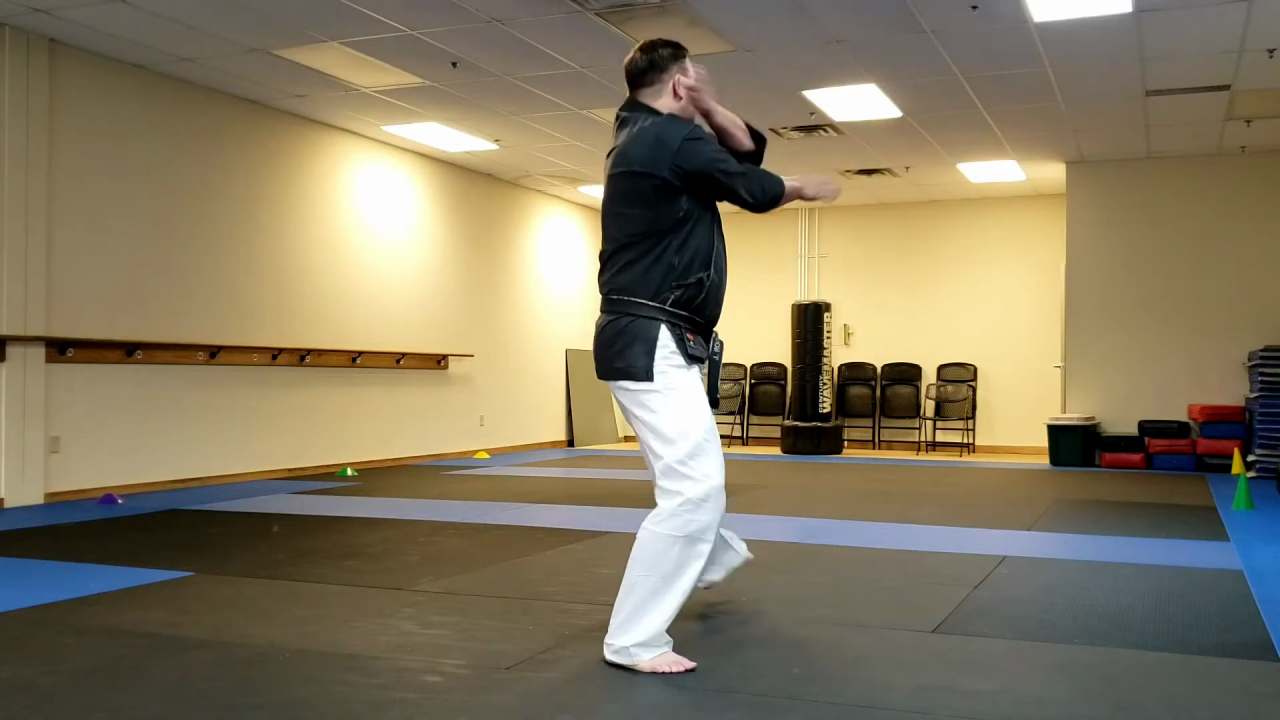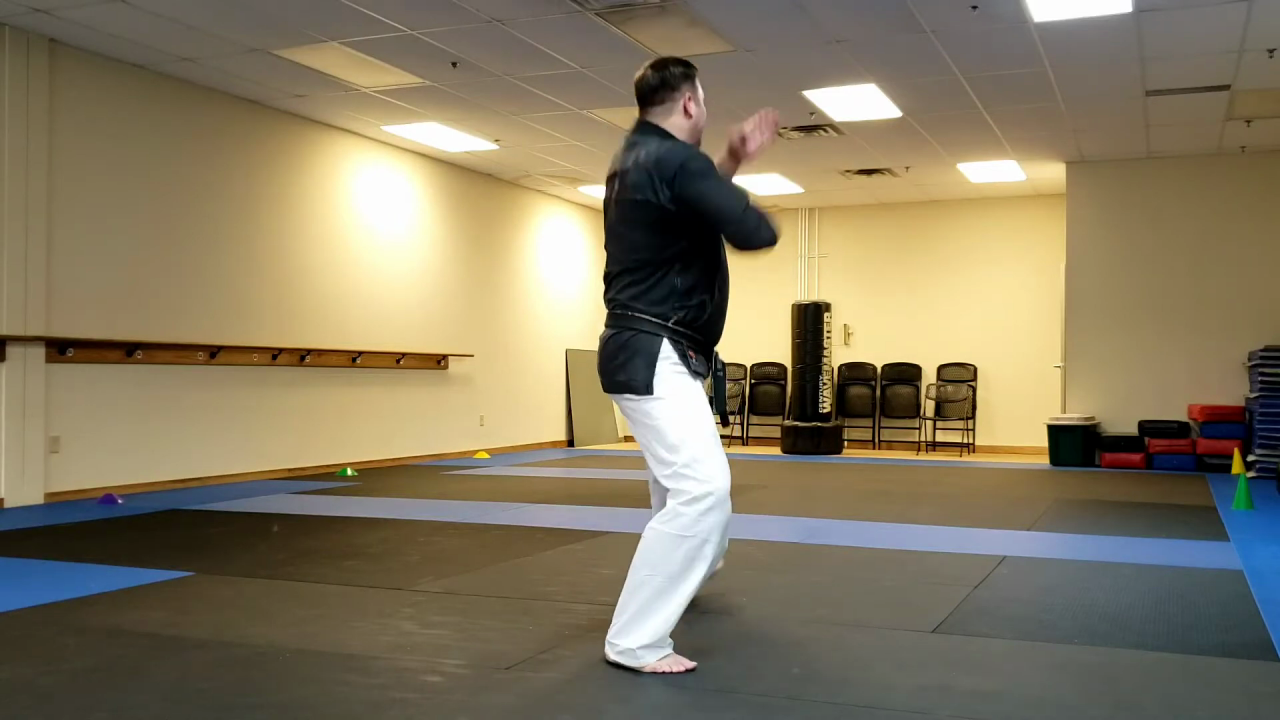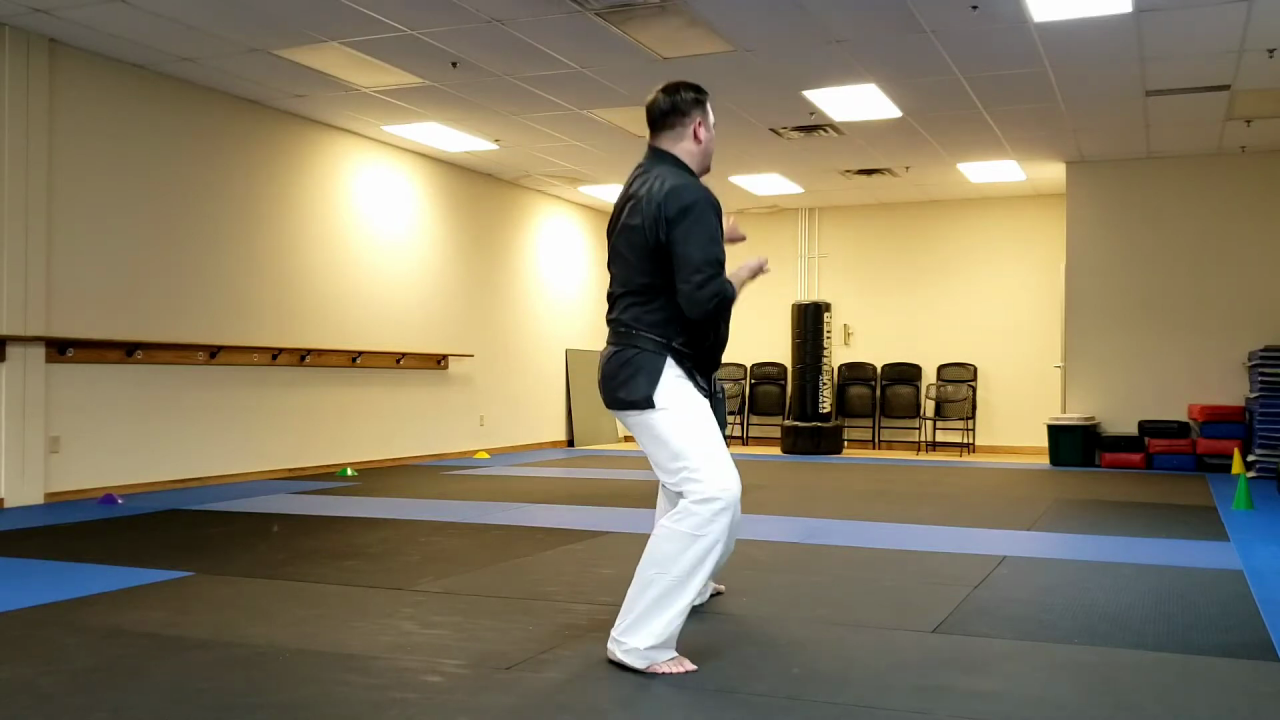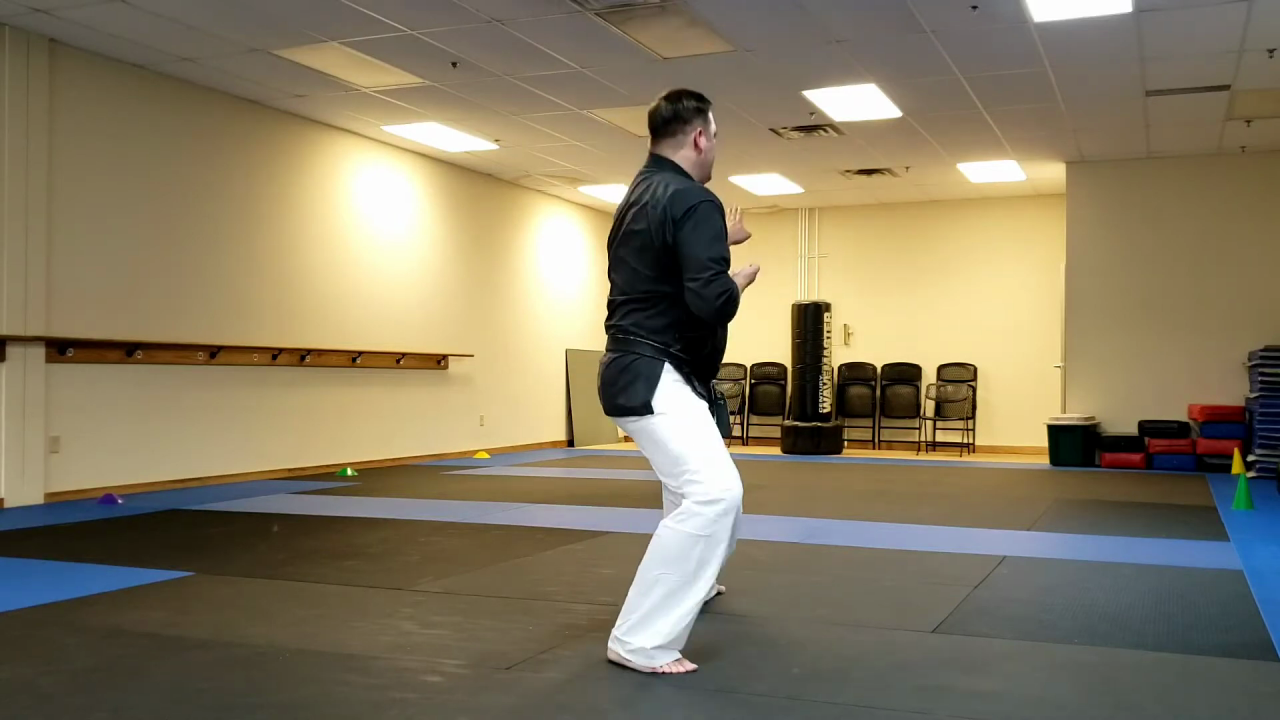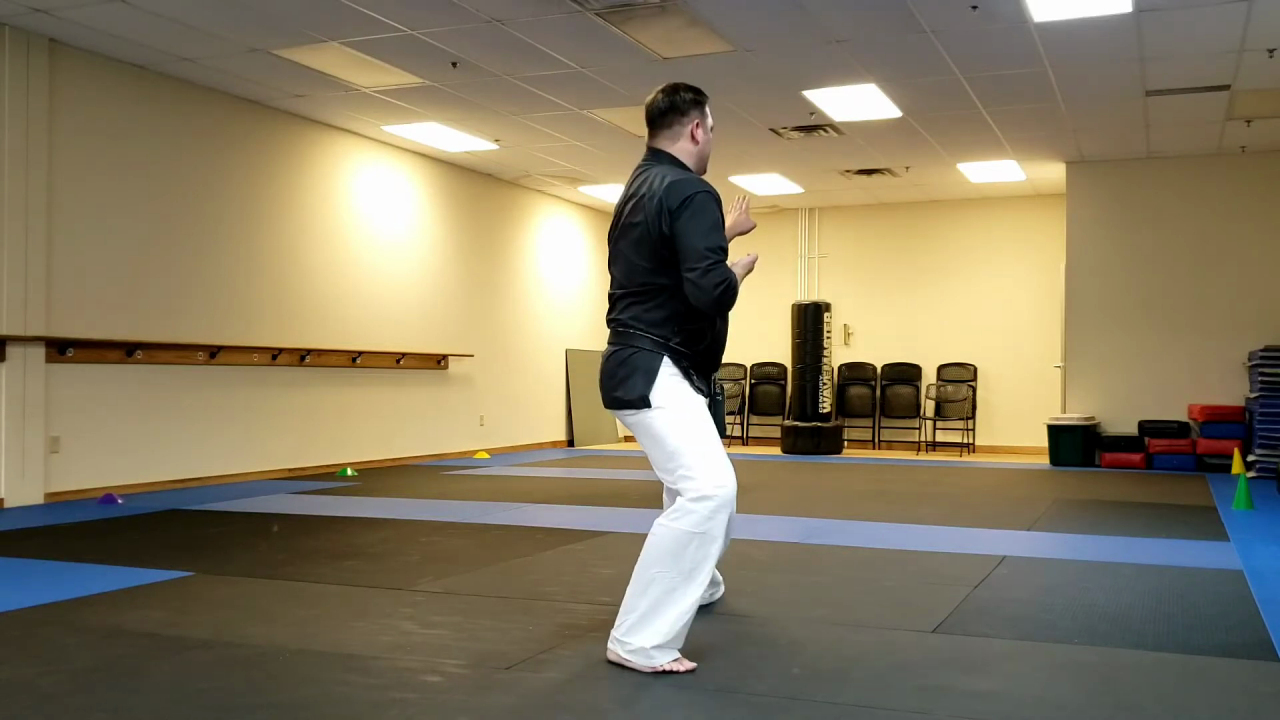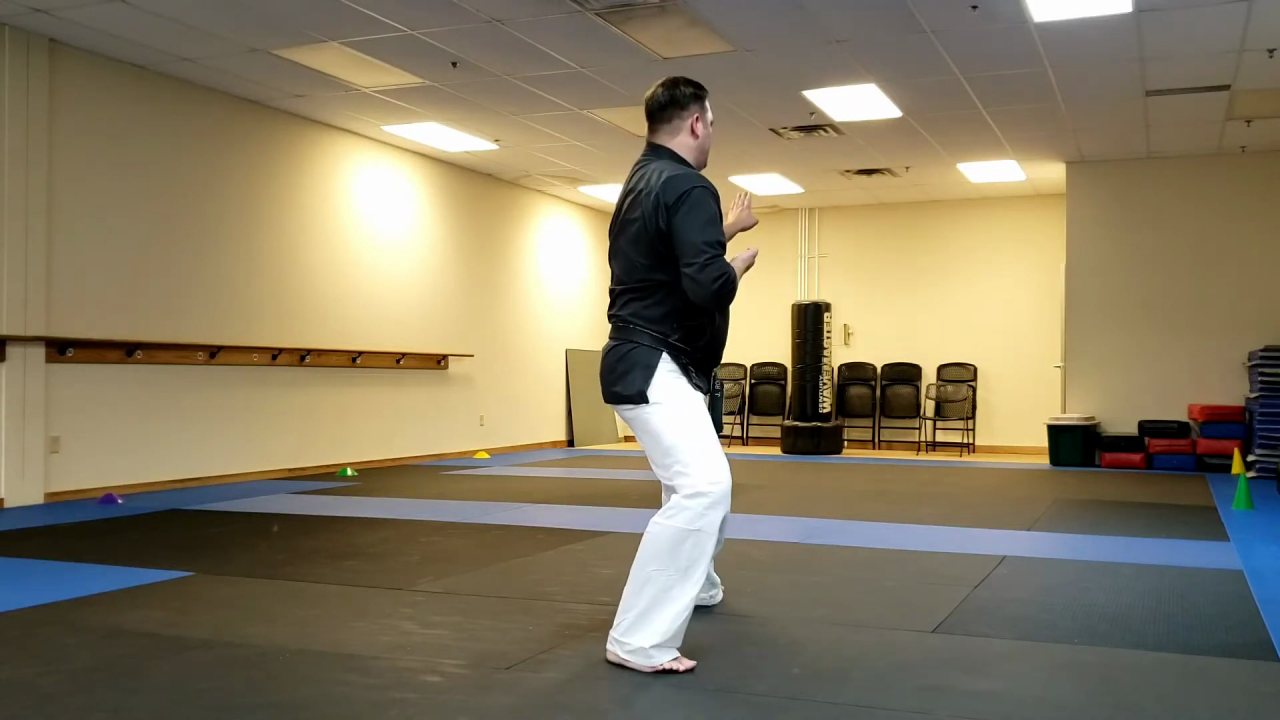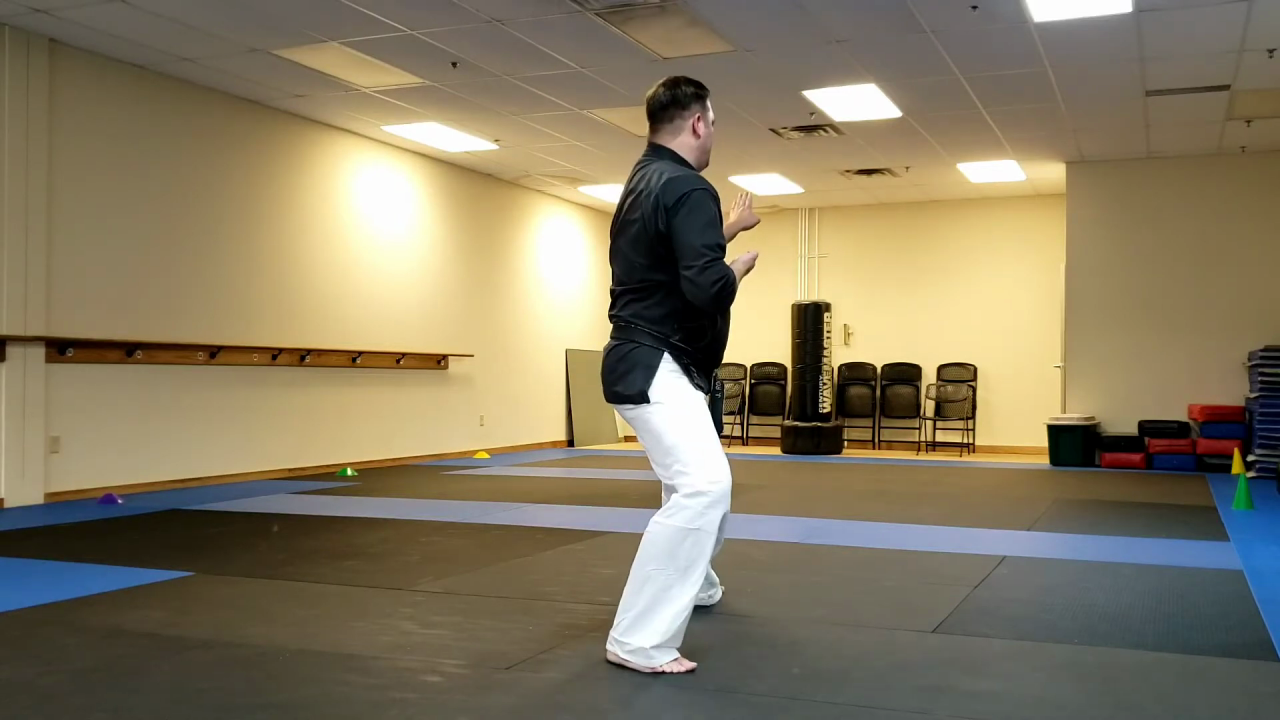
dt=0.1s
person 1, frame 1
left shoulder: (646, 135)
right shoulder: (669, 138)
left elbow: (744, 153)
right elbow: (752, 187)
left wrist: (709, 110)
right wrist: (803, 187)
left hip: (656, 339)
right hip: (653, 342)
left knee: (696, 470)
right knee: (694, 485)
left ankle: (710, 556)
right ankle: (634, 640)
person 1, frame 2
left shoulder: (636, 160)
right shoulder: (675, 162)
right elbow: (752, 229)
left wrist: (734, 156)
right wrist: (763, 220)
left hip: (646, 350)
right hip: (653, 355)
left knee: (683, 475)
right knee: (702, 490)
left ankle: (683, 571)
right ankle: (635, 639)
person 1, frame 3
left shoulder: (643, 187)
right shoulder: (685, 198)
right elbow: (702, 300)
left wrist: (715, 238)
right wrist: (742, 274)
left hip: (644, 365)
right hip: (655, 372)
left knee: (691, 481)
right knee: (712, 494)
left ankle: (686, 580)
right ankle: (638, 640)
person 1, frame 4
left shoulder: (642, 195)
right shoulder: (693, 202)
right elbow: (711, 301)
left wrist: (721, 241)
right wrist: (742, 276)
left hip: (642, 370)
right hip: (655, 376)
left knee: (695, 487)
right knee: (714, 495)
left ankle: (692, 582)
right ankle: (640, 641)
person 1, frame 5
left shoulder: (640, 188)
right shoulder: (691, 193)
right elbow: (710, 292)
left wrist: (723, 232)
right wrist: (742, 266)
left hip: (643, 364)
right hip: (655, 370)
left knee: (694, 484)
right knee: (708, 492)
left ankle: (695, 582)
right ankle: (638, 640)
person 1, frame 6
left shoulder: (642, 182)
right shoulder: (687, 187)
right elbow: (708, 285)
left wrist: (727, 229)
right wrist: (740, 262)
left hip: (645, 360)
right hip: (655, 366)
left knee: (694, 482)
right knee: (703, 488)
left ankle: (694, 584)
right ankle: (639, 640)
person 1, frame 7
left shoulder: (644, 182)
right shoulder: (687, 188)
right elbow: (707, 288)
left wrist: (728, 229)
right wrist: (740, 264)
left hip: (645, 360)
right hip: (657, 367)
left knee: (694, 482)
right knee: (702, 488)
left ankle: (694, 584)
right ankle: (638, 640)
